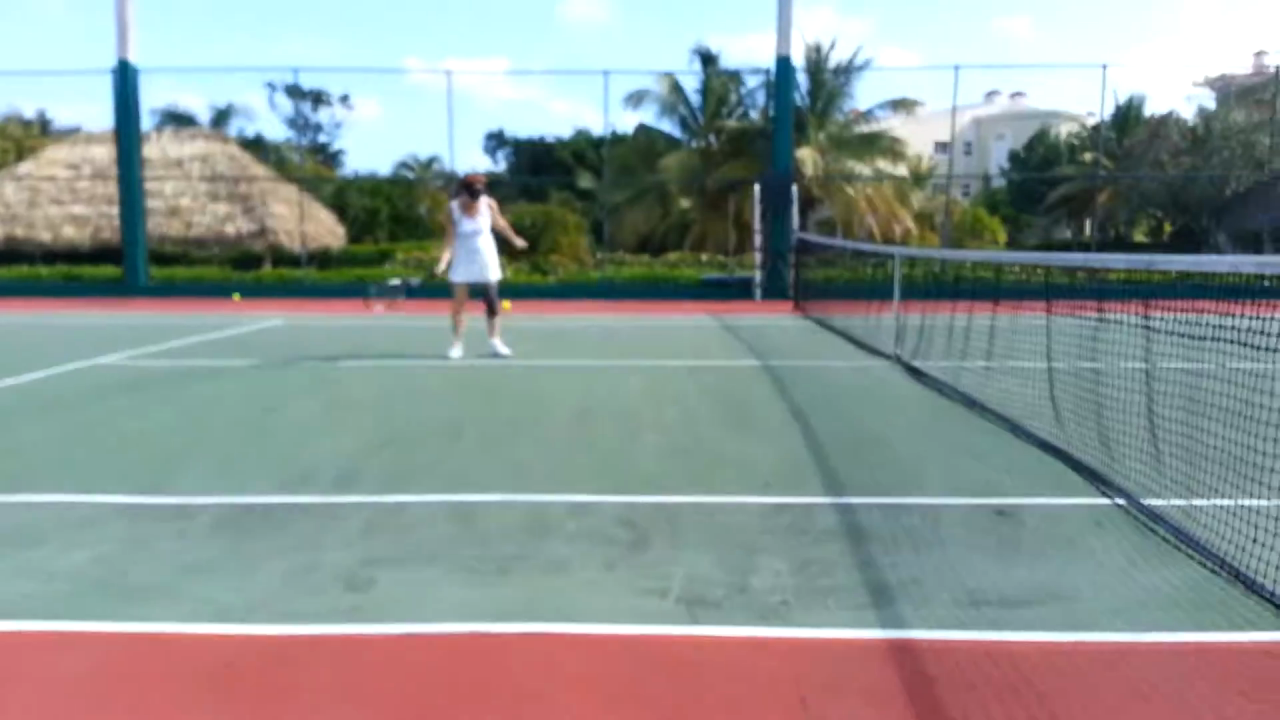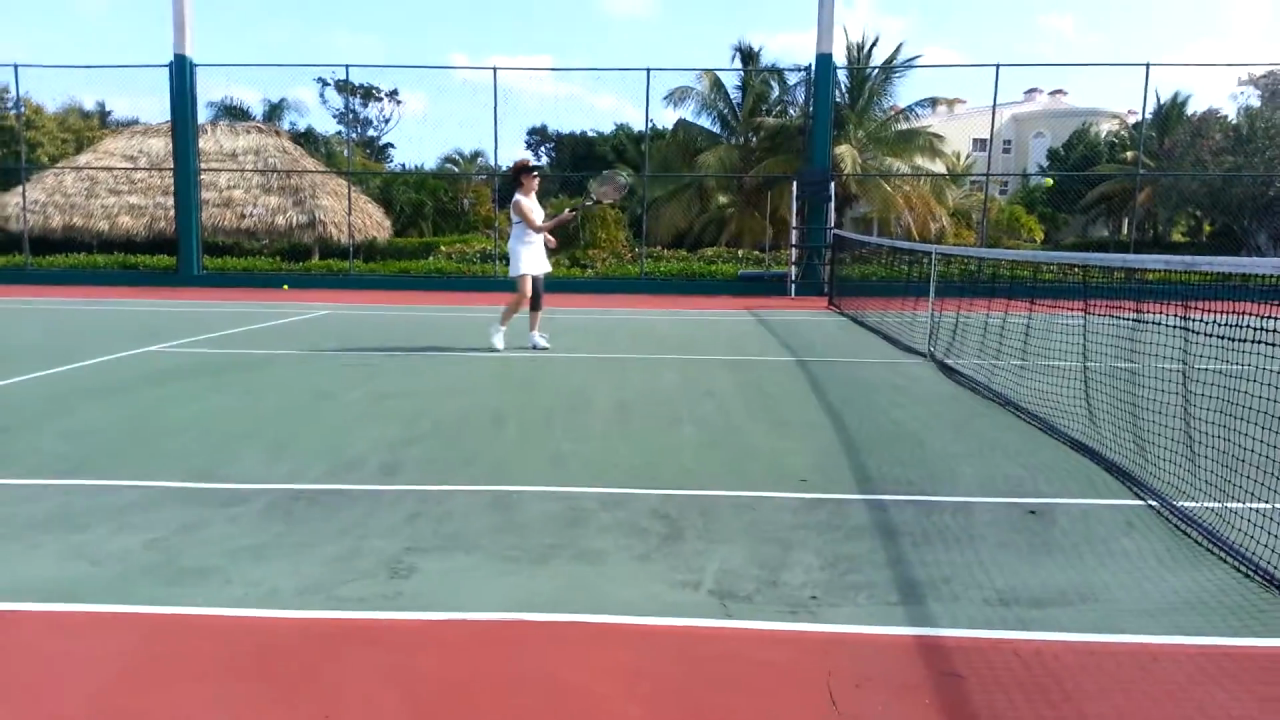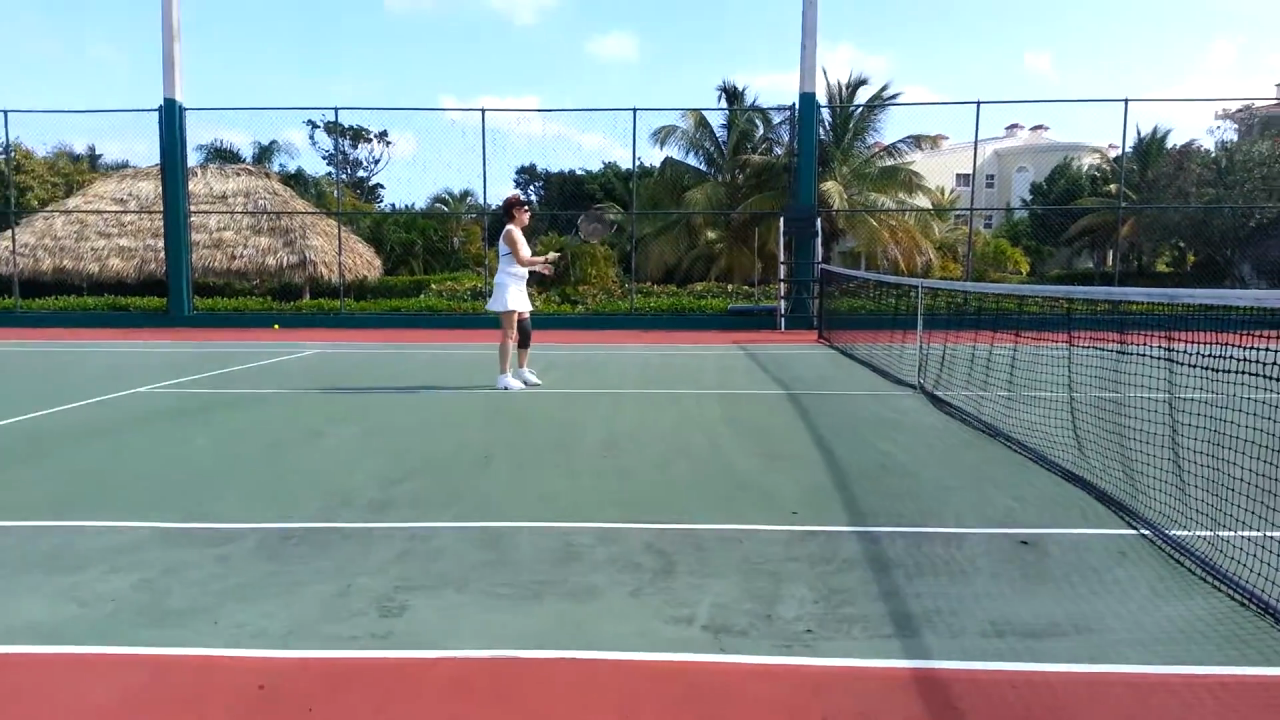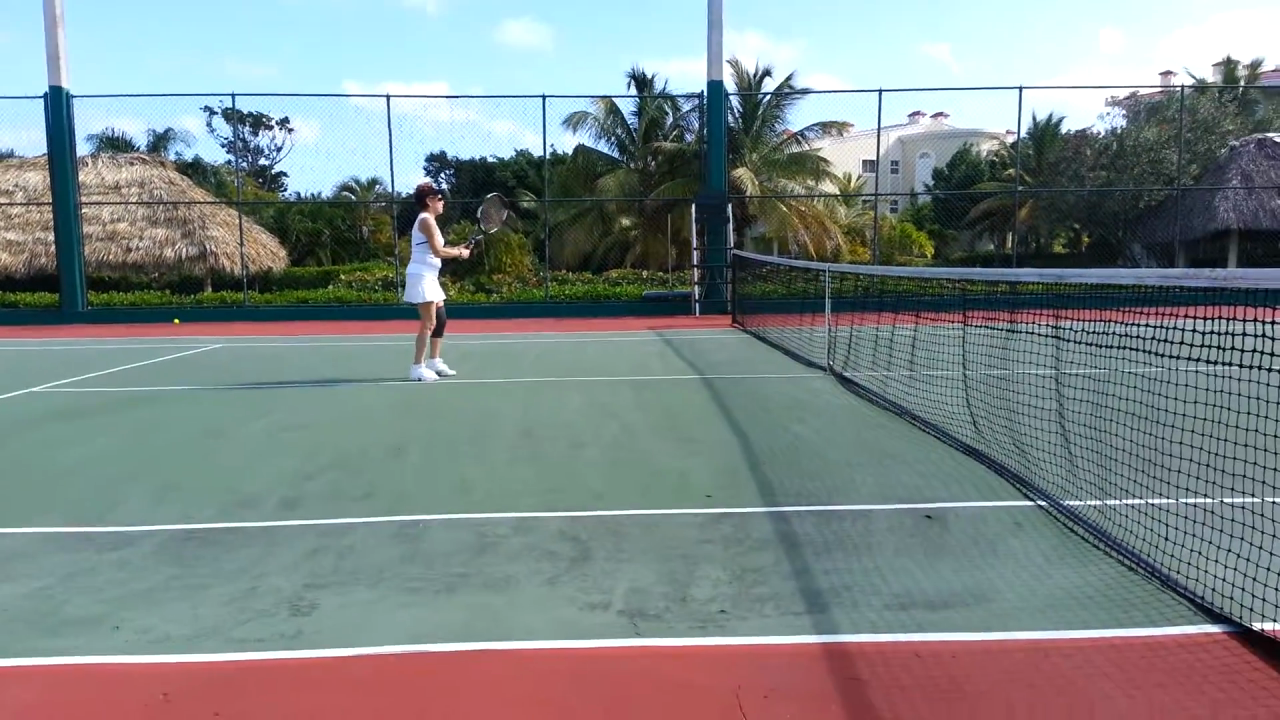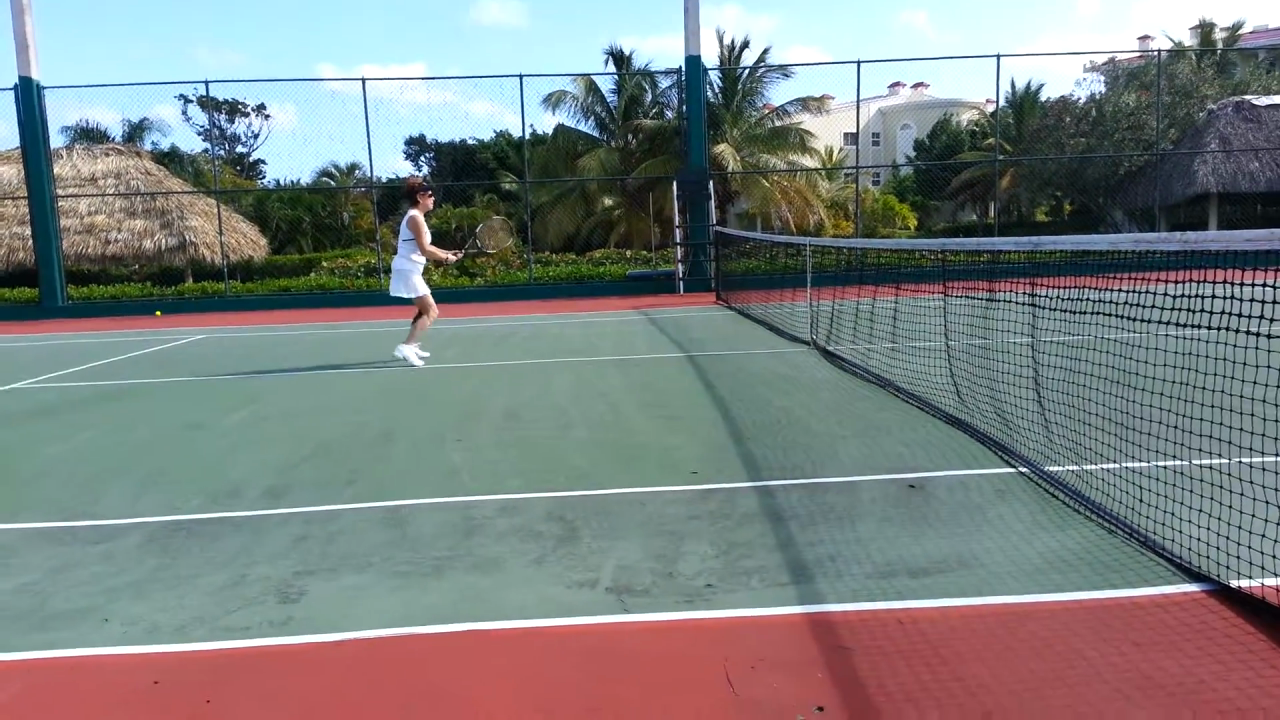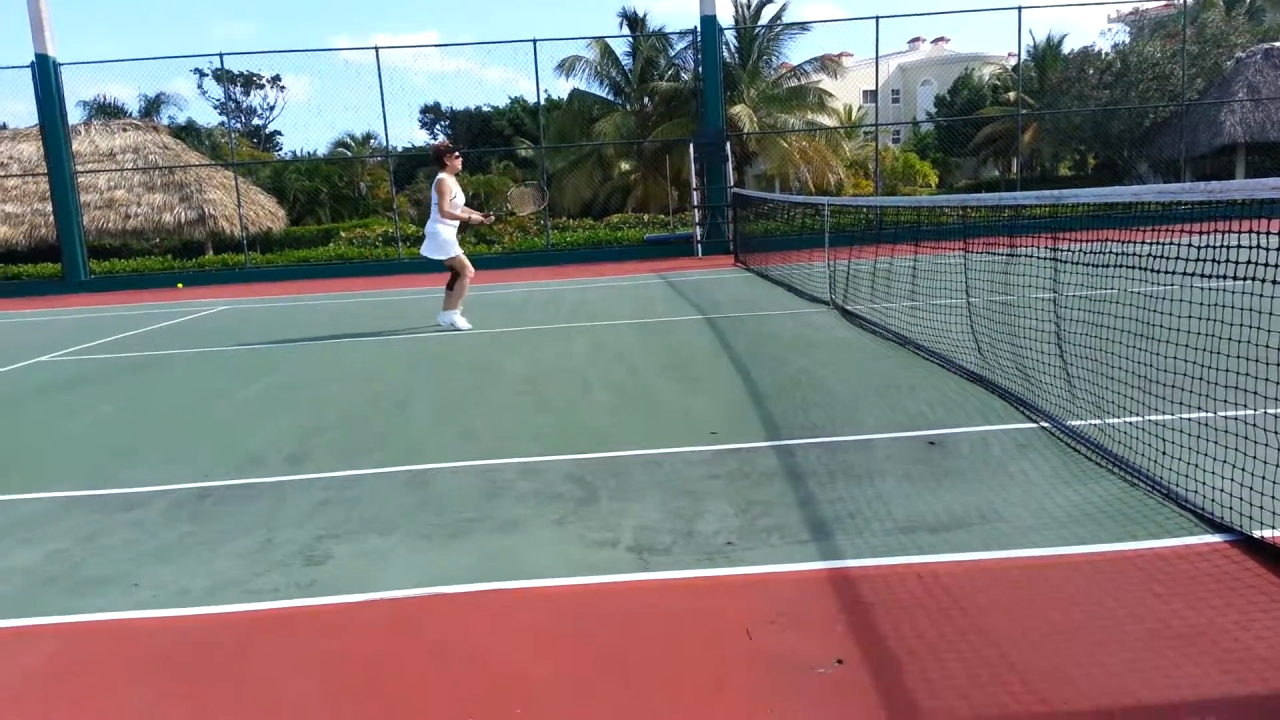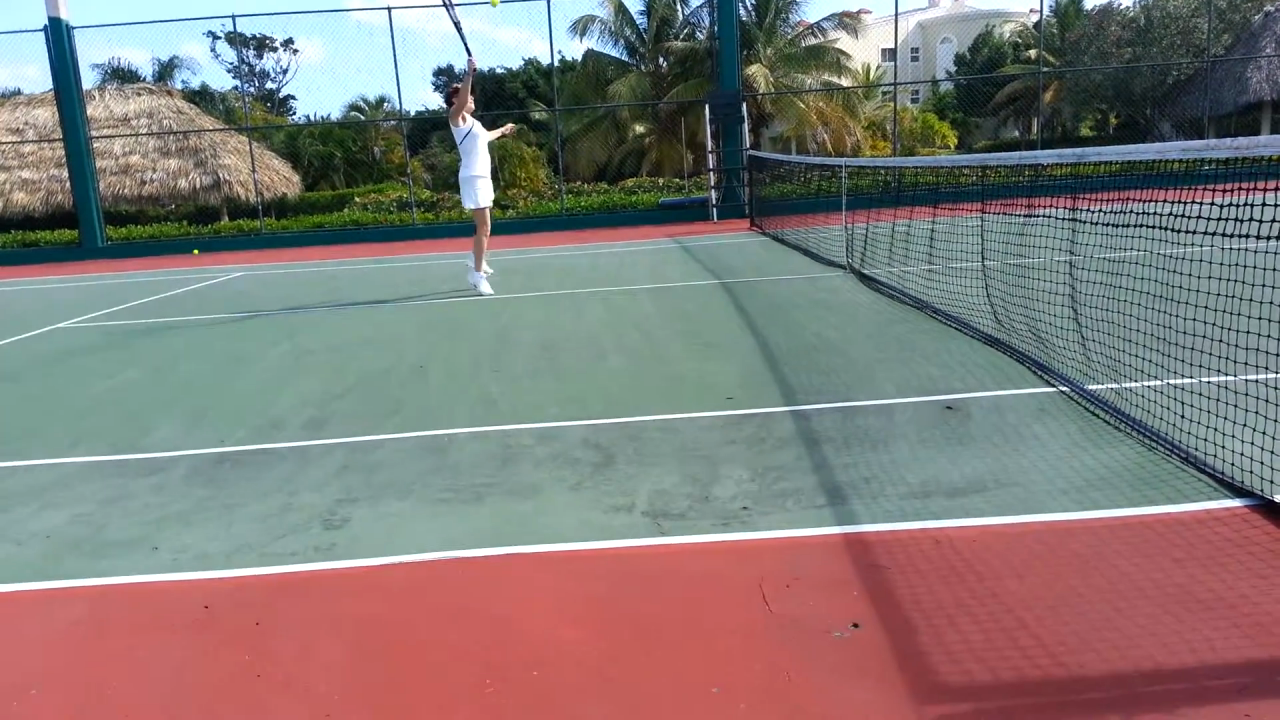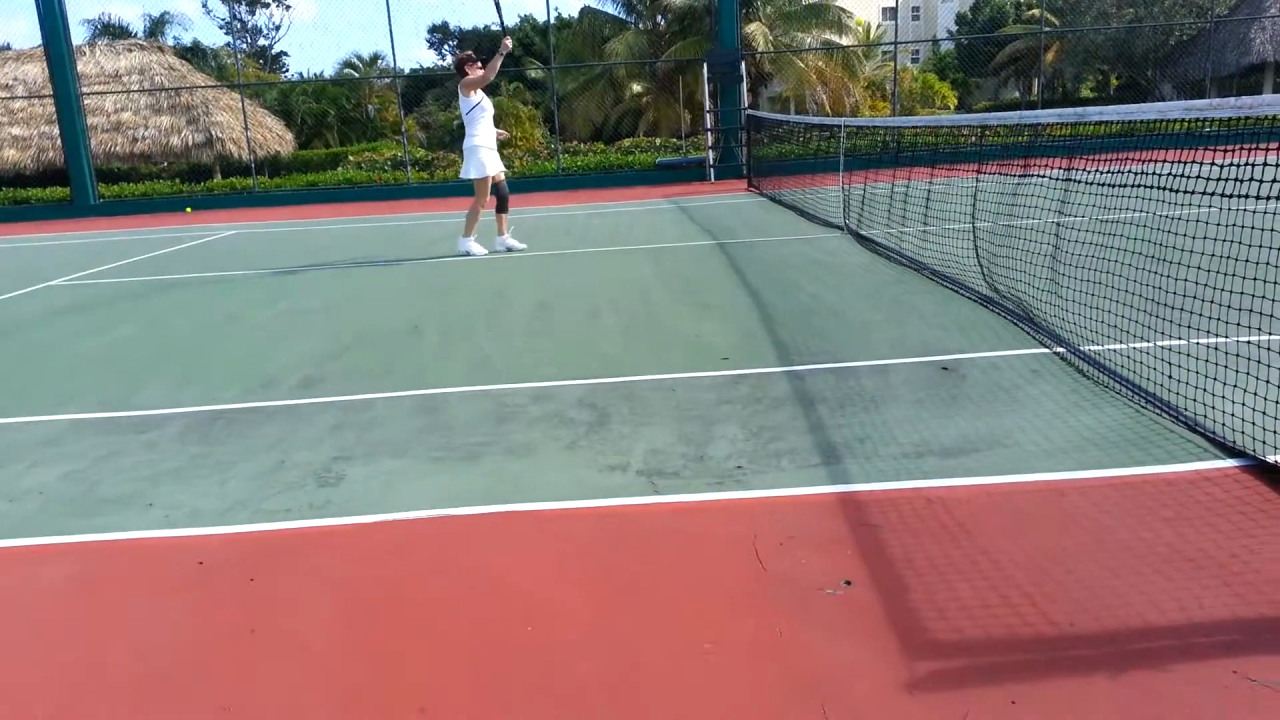
dt=0.5s
person 1, frame 1
left shoulder: (489, 204)
right shoulder: (453, 209)
left elbow: (500, 223)
right elbow: (450, 239)
left wrist: (514, 239)
right wrist: (443, 261)
left hip: (486, 257)
right hip: (464, 258)
left knee: (491, 300)
right knee: (458, 301)
left ankle: (495, 341)
right ankle: (457, 344)
person 1, frame 2
left shoulder: (531, 193)
right shoulder: (519, 202)
right elbow: (536, 227)
left wrist: (546, 235)
right wrist: (559, 219)
left hip: (536, 250)
right hip: (522, 251)
left knee: (538, 295)
right knee: (524, 294)
left ankle: (534, 335)
right ankle: (500, 328)
person 1, frame 3
left shoulder: (517, 232)
right shoulder: (511, 232)
right elbow: (522, 261)
left wrist: (539, 266)
right wrist: (546, 258)
left hip: (517, 287)
right hip: (508, 286)
left knee: (525, 330)
right knee: (510, 332)
left ankle: (522, 370)
right ankle: (504, 377)
person 1, frame 4
left shoulder: (428, 220)
right shoulder: (426, 220)
left elbow: (434, 251)
right elbow: (437, 252)
left wrist: (457, 249)
right wrist: (459, 253)
left hip: (429, 277)
right hip: (421, 277)
left knee: (440, 319)
right knee: (429, 323)
left ankle: (434, 362)
right ankle: (418, 368)
person 1, frame 5
left shoulder: (416, 217)
right shoulder: (415, 218)
left elbow: (425, 246)
right elbow: (425, 251)
left wrist: (448, 252)
right wrist: (446, 258)
left hip: (409, 271)
right hip: (407, 271)
left knee: (425, 310)
right knee: (431, 312)
left ankle: (410, 347)
right ankle: (405, 347)
person 1, frame 6
left shoulder: (452, 180)
right shoulder: (443, 181)
left elbow: (458, 208)
right elbow: (444, 212)
left wrist: (480, 215)
right wrist: (469, 218)
left hip: (446, 234)
right hip: (440, 234)
left knee: (458, 273)
right knee: (467, 272)
left ankle: (447, 314)
right ankle: (452, 314)
person 1, frame 7
left shoulder: (469, 120)
right shoulder: (456, 115)
left elbow: (484, 137)
right elbow: (463, 97)
left wrist: (502, 130)
right wrist: (469, 73)
left hip: (481, 177)
right hip: (474, 178)
left knee: (484, 225)
right knee: (484, 227)
left ankle: (477, 260)
right ankle: (477, 274)
person 1, frame 8
left shoulder: (476, 91)
right shoulder: (467, 84)
right elbow: (488, 76)
left wrist: (494, 131)
right wrist: (502, 52)
left hip: (488, 149)
right hip: (478, 149)
left knee: (503, 193)
right knee: (482, 199)
left ankle: (503, 238)
right ankle: (466, 241)
